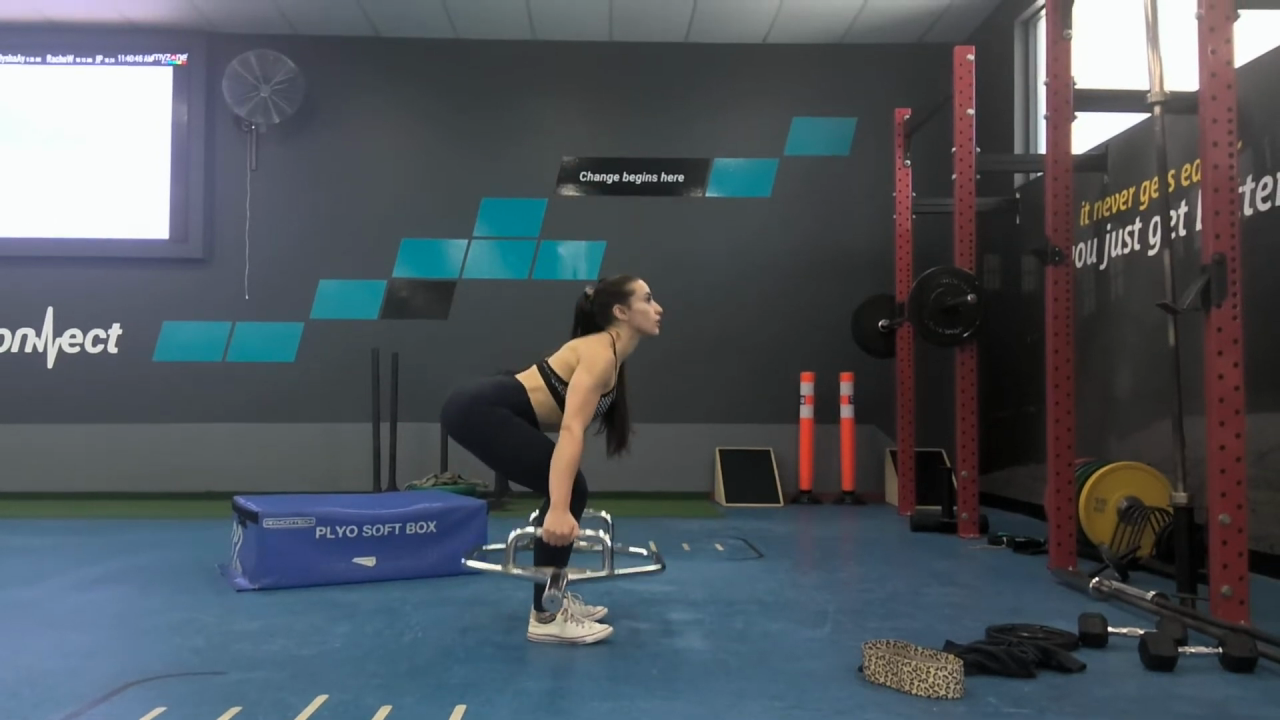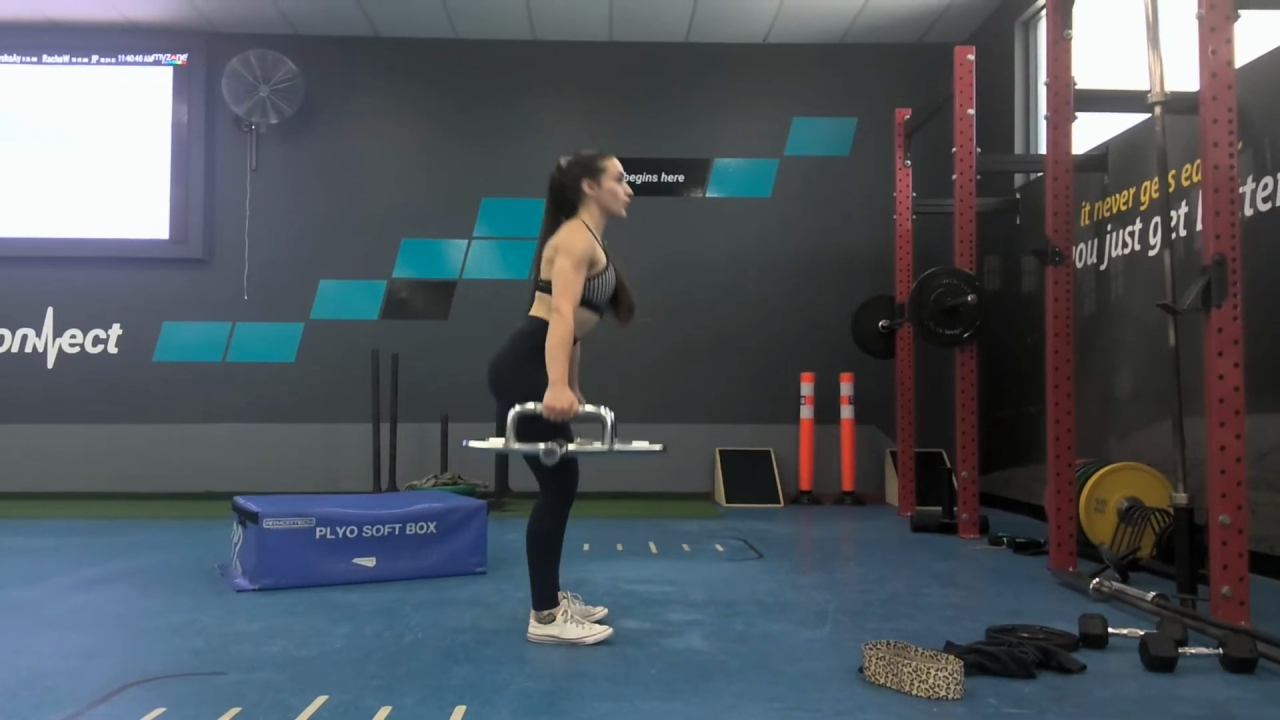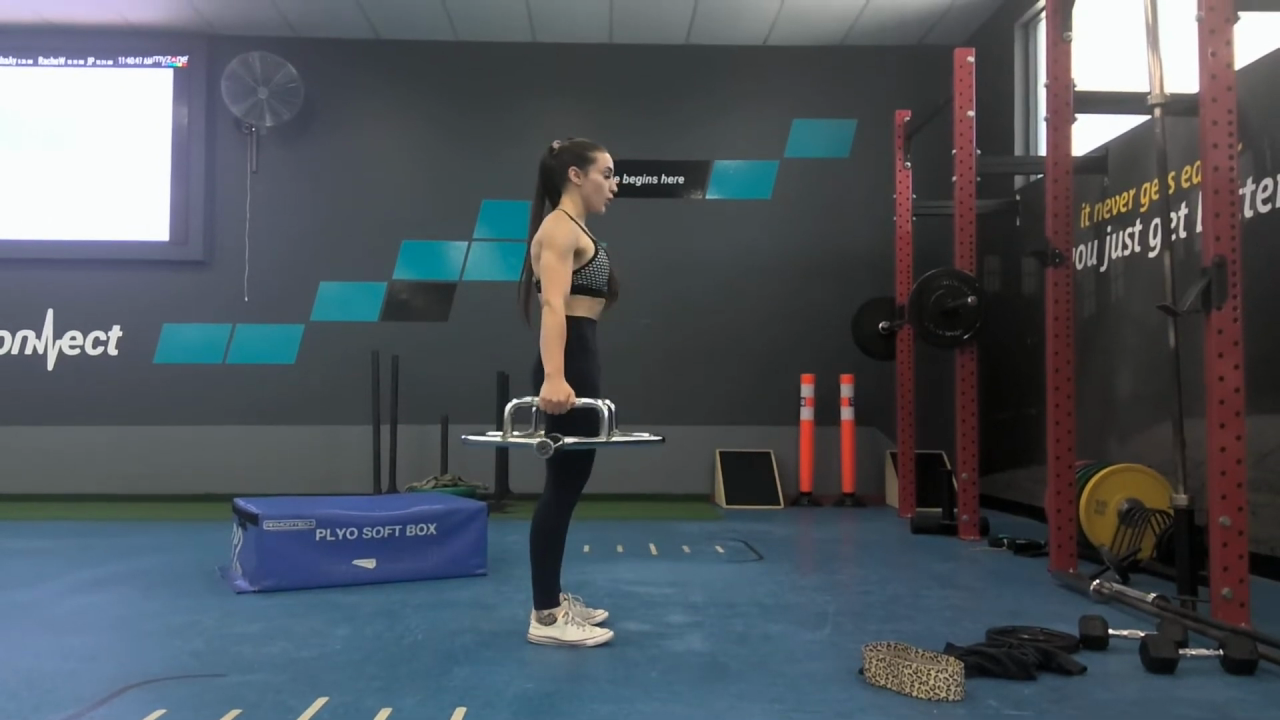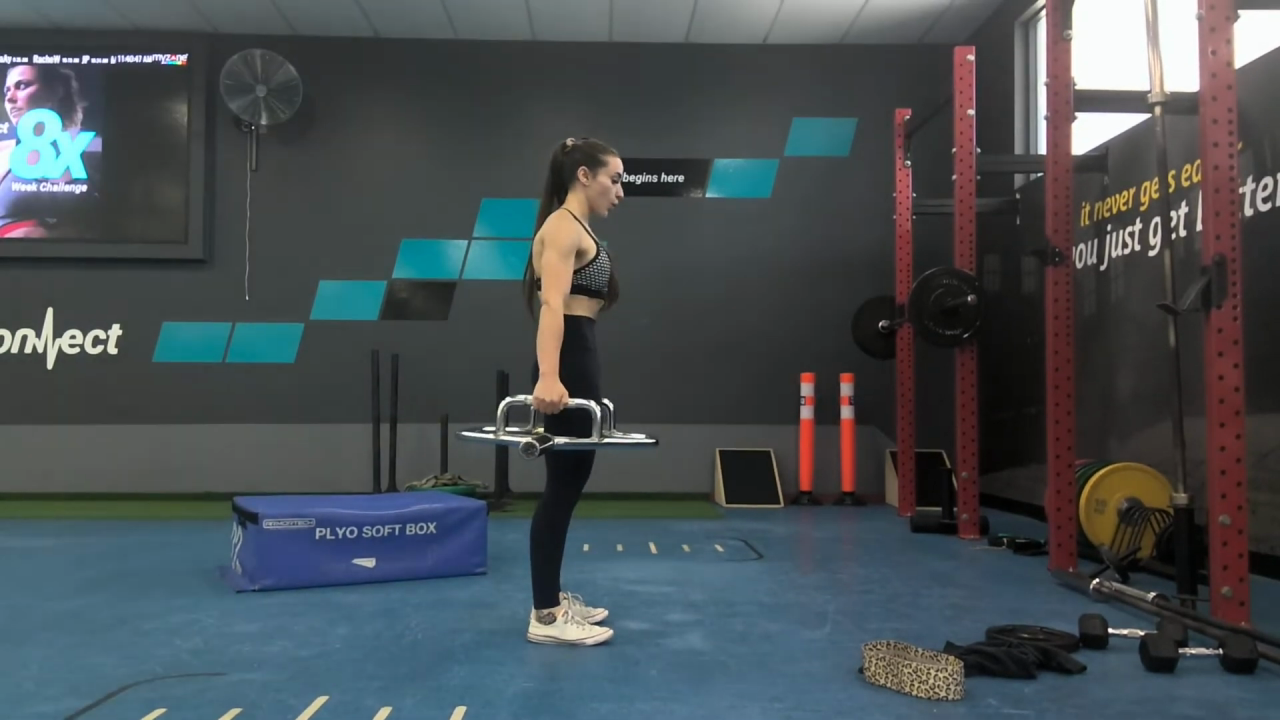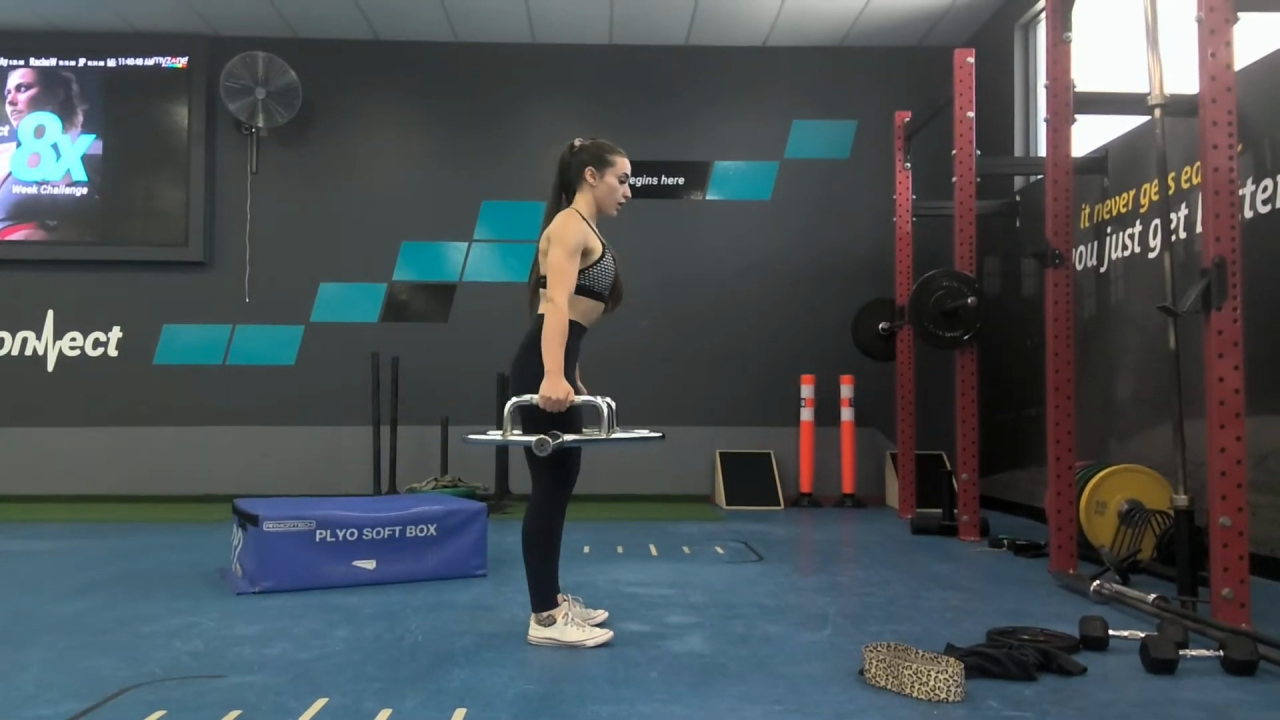
dt=0.5s
person 1, frame 1
left shoulder: (608, 355)
right shoulder: (600, 354)
left elbow: (571, 428)
right elbow: (571, 432)
left wrist: (564, 499)
right wrist: (558, 509)
left hip: (484, 410)
right hip: (478, 413)
left knee: (569, 493)
right knee: (568, 499)
right ankle: (546, 617)
person 1, frame 2
left shoulder: (588, 241)
right shoulder: (576, 237)
right elbow: (561, 314)
left wrist: (571, 386)
right wrist: (557, 386)
left hip: (529, 367)
right hip: (524, 368)
left knee: (562, 482)
right knee: (559, 485)
left ankle: (552, 597)
right ankle: (545, 616)
person 1, frame 3
left shoulder: (572, 228)
right shoulder: (560, 227)
right elbow: (554, 307)
right wrist: (555, 378)
left hip: (578, 362)
right hip: (570, 362)
left knee: (568, 485)
right knee: (563, 487)
left ankle: (553, 600)
right ankle: (546, 618)
person 1, frame 4
left shoulder: (576, 227)
right shoulder: (564, 226)
right elbow: (552, 306)
right wrist: (548, 377)
left hip: (577, 361)
right hip: (568, 362)
left knee: (569, 483)
right knee: (563, 485)
left ankle: (552, 599)
right ankle: (546, 616)
person 1, frame 5
left shoulder: (583, 229)
right shoulder: (570, 225)
right elbow: (556, 305)
left wrist: (571, 378)
right wrist: (553, 377)
left hip: (555, 366)
right hip: (542, 368)
left knee: (559, 484)
right knee: (550, 487)
left ankle: (552, 600)
right ankle: (545, 619)
